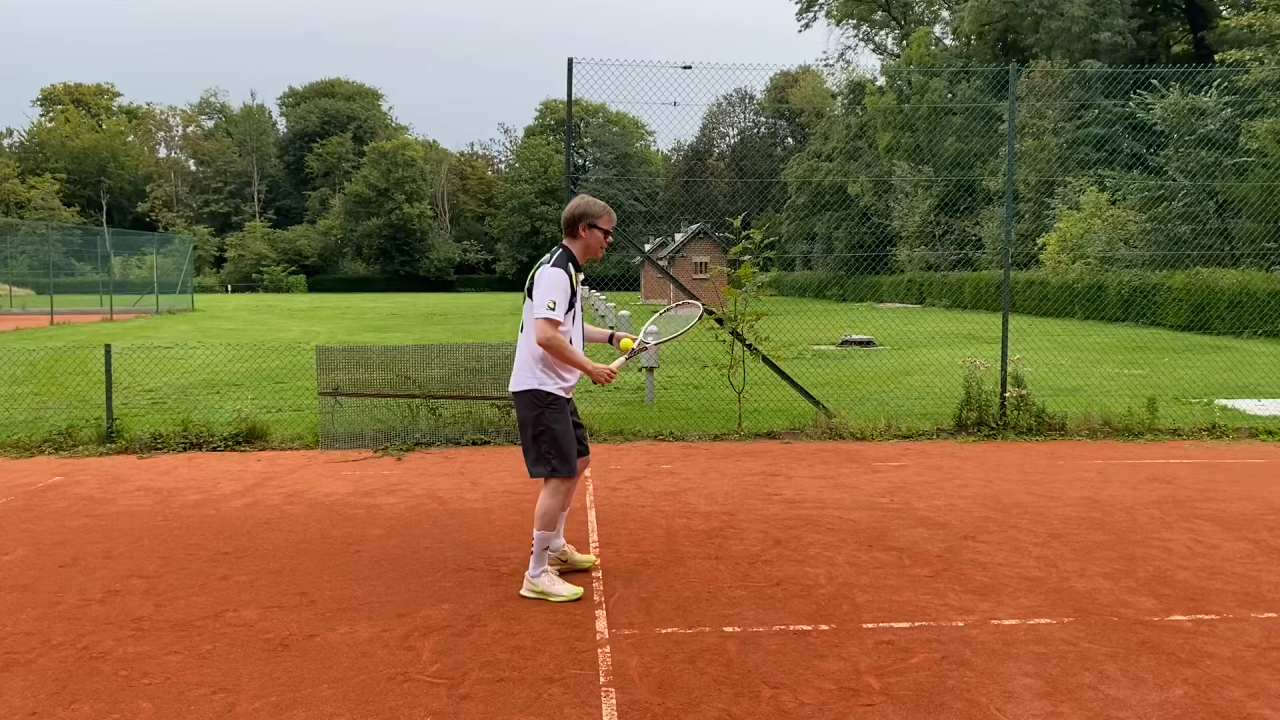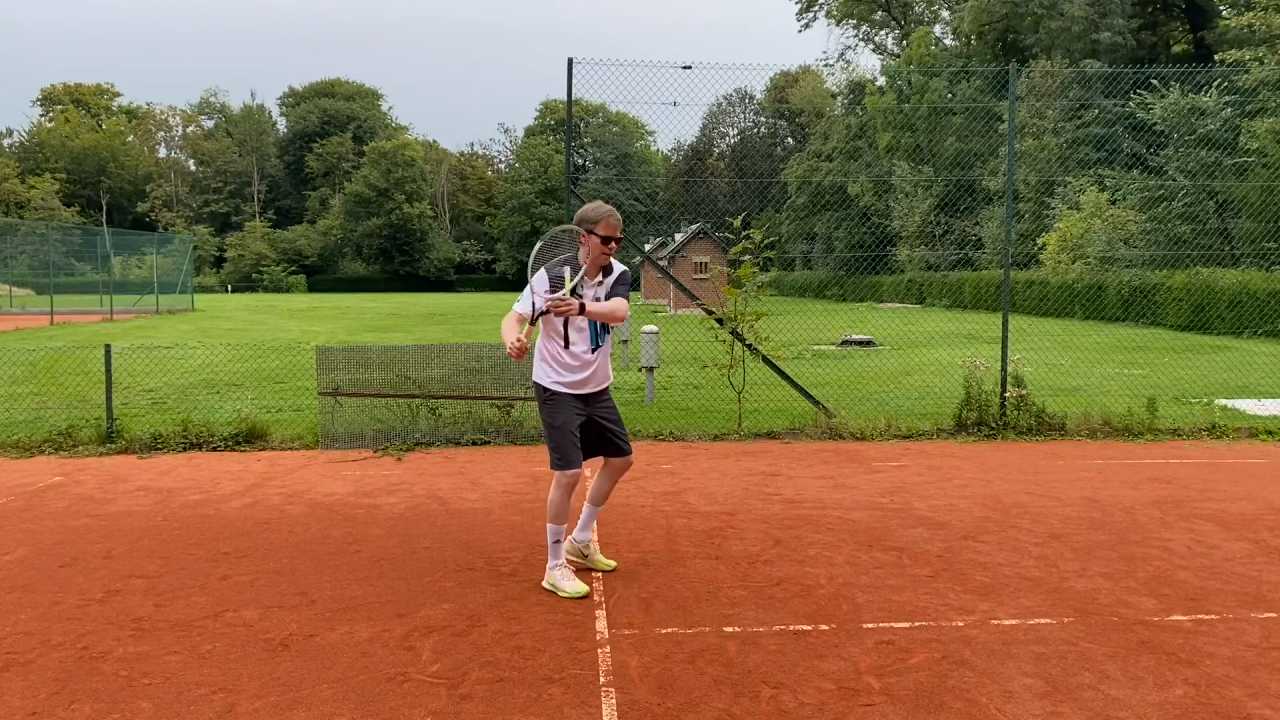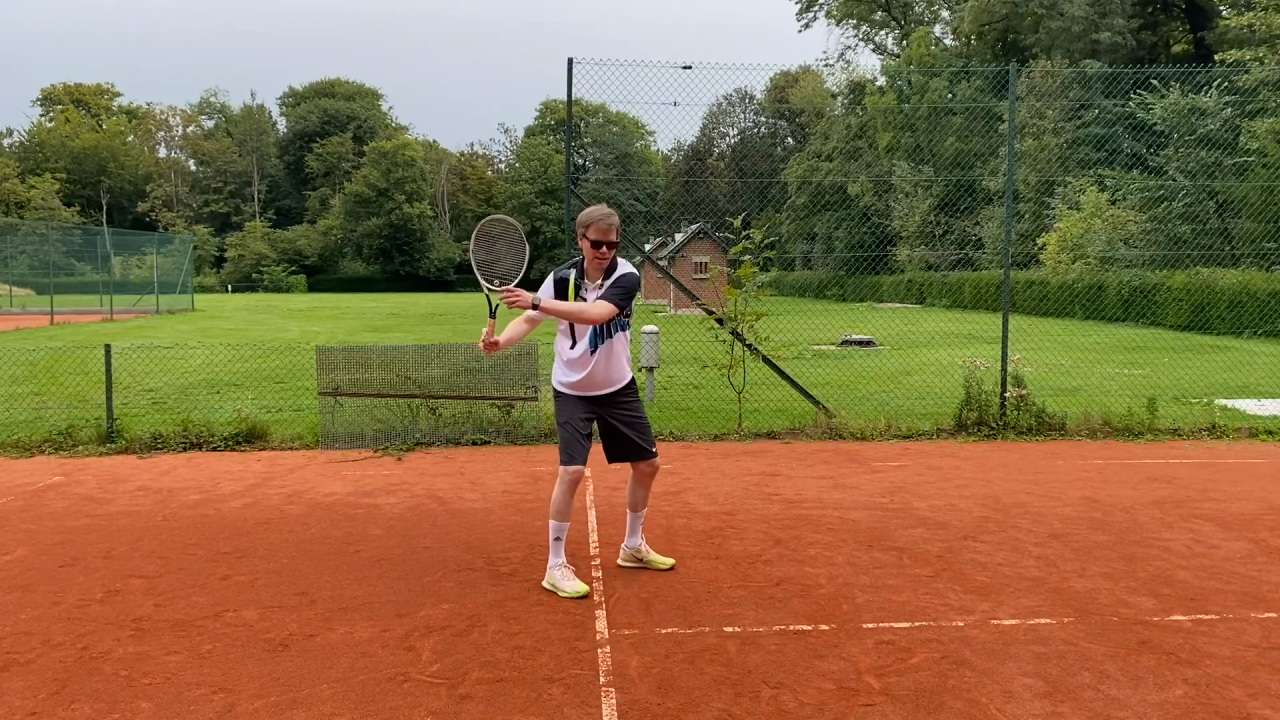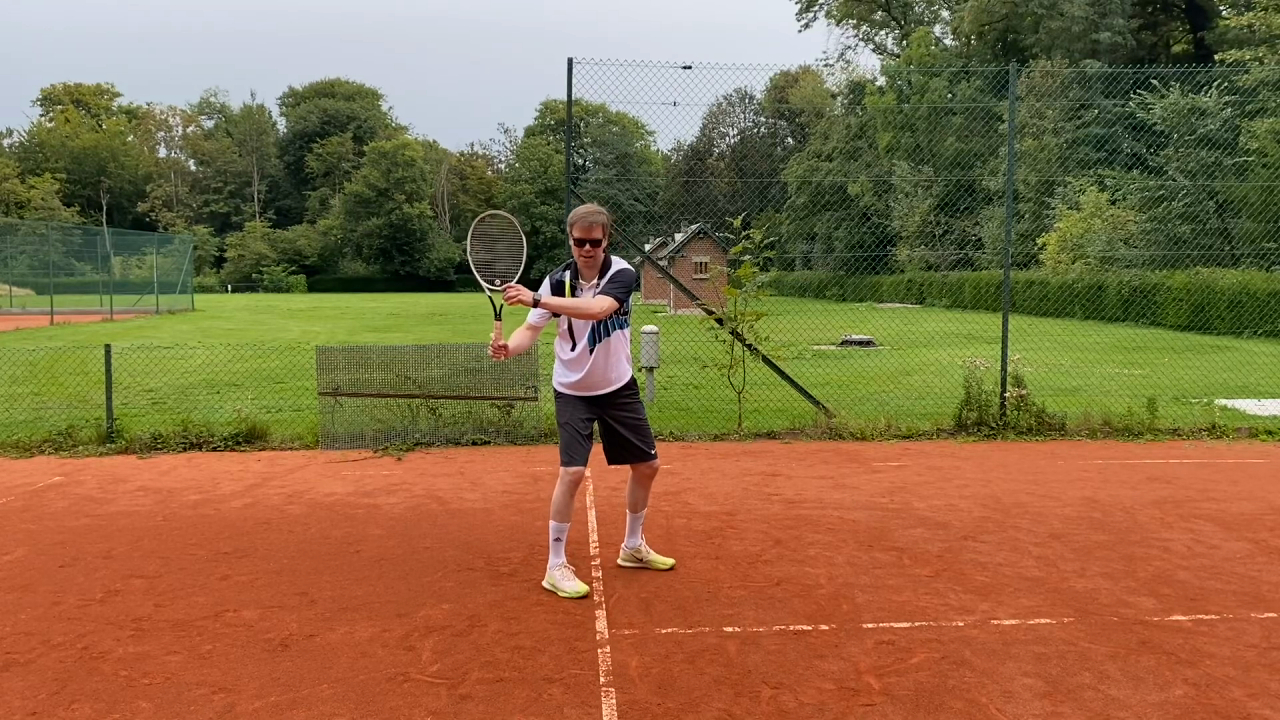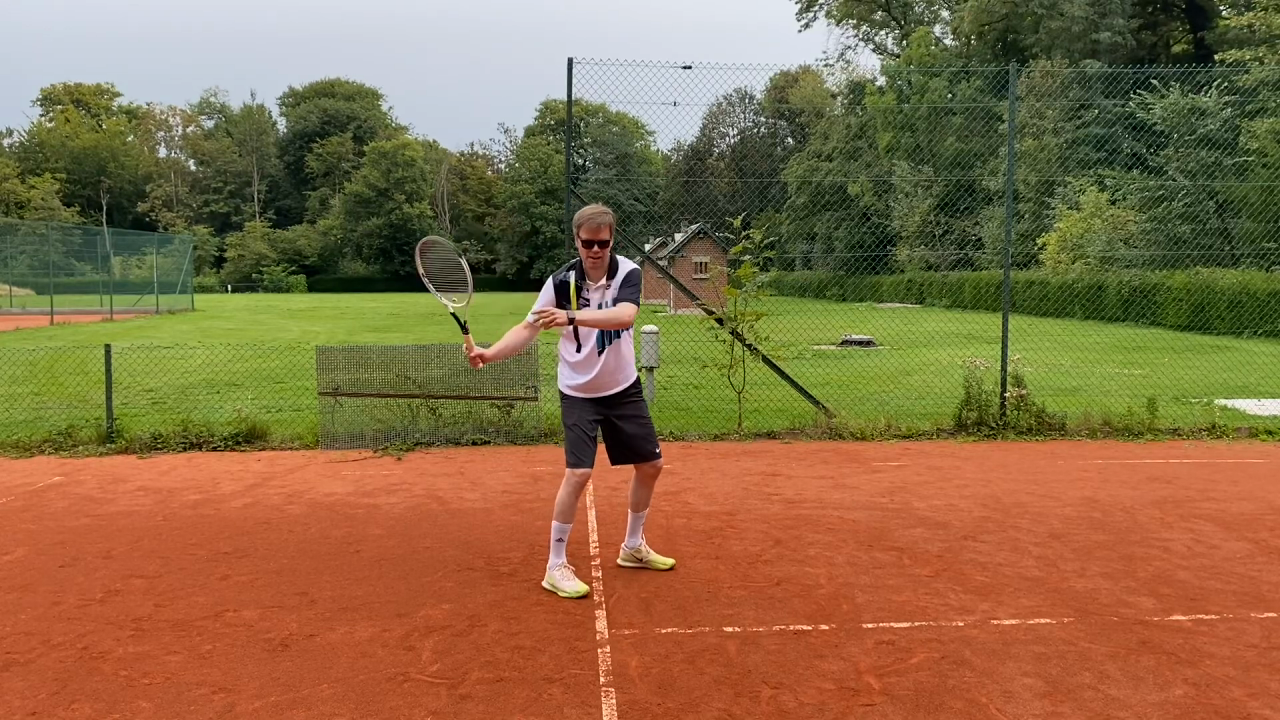
dt=0.7s
person 1, frame 1
left shoulder: (570, 271)
right shoulder: (555, 271)
right elbow: (545, 336)
left wrist: (611, 337)
right wrist: (589, 368)
left hip: (555, 389)
right hip: (541, 390)
left knee: (577, 464)
right knee: (558, 478)
left ankle: (556, 547)
right ankle: (536, 575)
person 1, frame 2
left shoulder: (618, 274)
right shoulder: (551, 275)
left elbow: (619, 312)
right elbow: (513, 318)
left wrist: (580, 308)
right wrist: (512, 342)
left hip: (597, 386)
right hip: (558, 389)
left knee: (621, 459)
right knee: (568, 474)
left ankle: (580, 540)
right ankle: (555, 567)
person 1, frame 3
left shoulder: (627, 277)
right shoulder: (561, 278)
left elbow: (596, 314)
right elbow: (529, 321)
left wrist: (536, 300)
right wrist: (500, 340)
left hip: (619, 388)
right hip: (572, 391)
left knee: (647, 465)
right knee: (571, 472)
left ankle: (633, 546)
right ankle: (556, 567)
person 1, frame 4
left shoulder: (623, 274)
right shoulder: (557, 280)
left elbow: (597, 309)
right elbow: (530, 329)
left wrist: (535, 298)
right wrist: (507, 347)
left hip: (619, 388)
right hip: (573, 392)
left knee: (647, 466)
right knee: (572, 473)
left ankle: (633, 546)
right ankle: (556, 567)
person 1, frame 5
left shoulder: (627, 273)
right shoulder: (561, 281)
left elbow: (624, 315)
right elbow: (528, 327)
left wrist: (573, 317)
right wrist: (489, 353)
left hip: (624, 389)
right hip: (579, 393)
left knee: (650, 466)
right knee: (578, 473)
left ankle: (633, 546)
right ankle: (556, 567)
